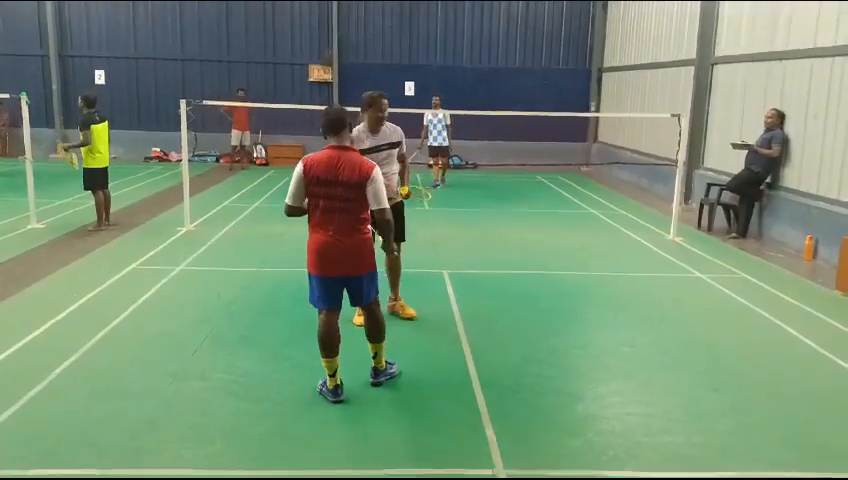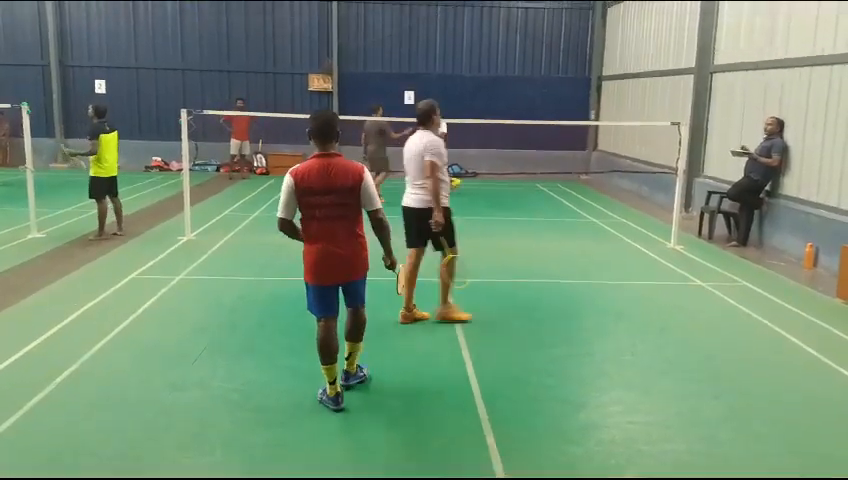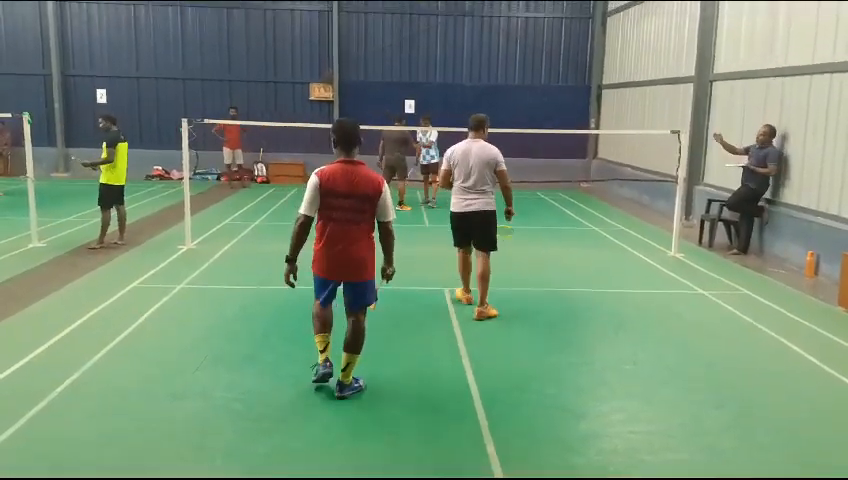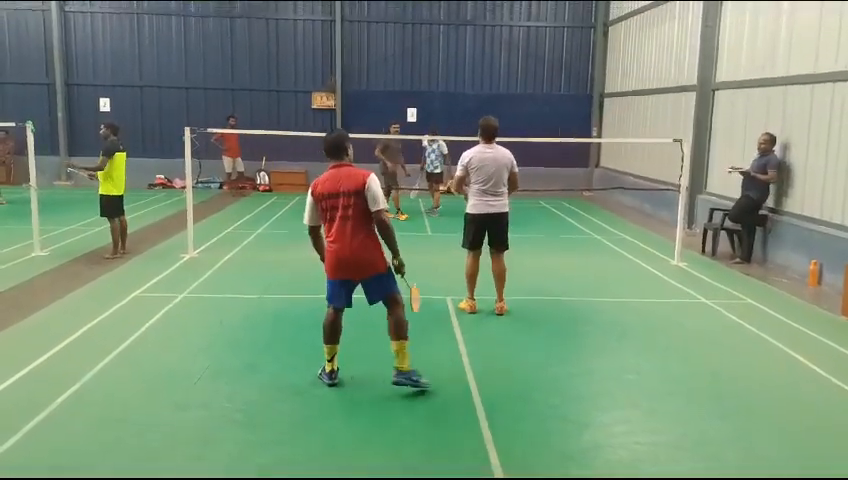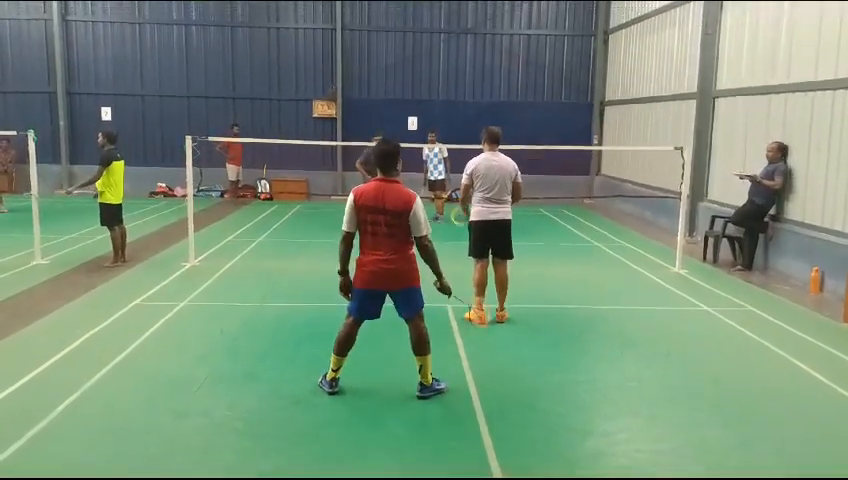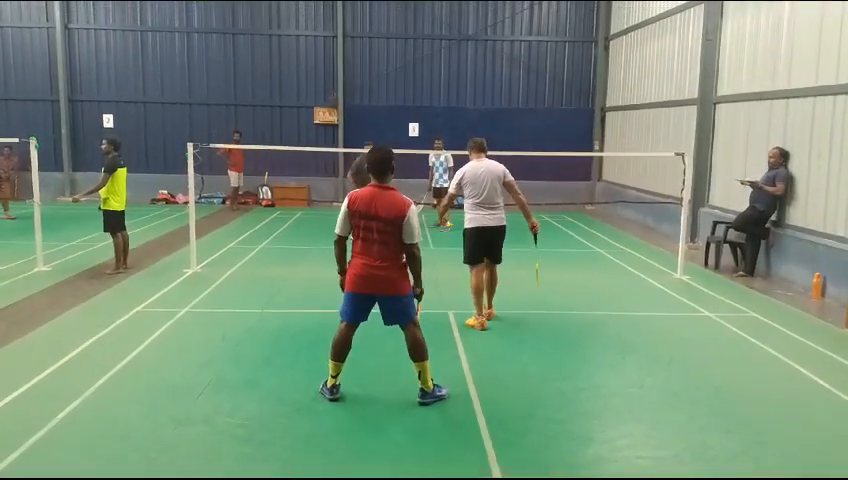
dt=0.7s
person 1, frame 1
left shoulder: (307, 164)
right shoulder: (368, 168)
left elbow: (291, 210)
right elbow: (383, 217)
right wrist: (389, 243)
left hip: (322, 252)
right hip: (358, 252)
left knee: (327, 313)
right knee: (371, 307)
left ankle: (333, 383)
right ankle: (379, 368)
person 1, frame 2
left shoulder: (296, 175)
right shoulder: (358, 172)
left elbow: (283, 224)
right elbow: (378, 218)
right wrist: (388, 252)
left hip: (318, 260)
right hip: (354, 257)
left knee: (325, 321)
right knee: (357, 310)
left ankle: (333, 391)
right ankle: (350, 369)
person 1, frame 3
left shoulder: (320, 176)
right shoulder: (377, 182)
left elbow: (303, 222)
right elbow: (386, 228)
left wrist: (291, 260)
right wrist: (388, 262)
left hip: (326, 259)
right hip: (361, 261)
left knee: (322, 304)
right knee: (356, 316)
left ankle: (324, 361)
right ankle: (345, 380)
person 1, frame 4
left shoulder: (316, 186)
right shoulder: (365, 178)
left elbow: (313, 230)
right elbow: (381, 220)
left wrist: (325, 258)
right wrist: (396, 255)
left hip: (336, 260)
right hip: (369, 258)
left knee: (334, 311)
right knee: (395, 305)
left ankle: (330, 369)
right ankle: (403, 369)
person 1, frame 5
left shoulder: (358, 194)
right shoulder: (410, 198)
left elbow: (347, 238)
right elbow: (424, 243)
left wrist: (343, 273)
right wrist: (439, 277)
left hip: (368, 272)
right hip: (403, 273)
left knee: (352, 322)
right knee: (416, 322)
left ankle: (331, 378)
right ankle: (426, 382)
person 1, frame 6
left shoulder: (352, 199)
right shoulder: (404, 205)
left elbow: (339, 241)
right elbow: (412, 251)
left wrist: (342, 272)
right wrist: (418, 283)
left hip: (359, 277)
right hip: (393, 280)
left knee: (346, 327)
right knee: (412, 328)
left ankle: (332, 384)
right ankle: (427, 388)
person 2, frame 1
left shoulder: (396, 132)
right shoulder: (354, 138)
left elbow: (403, 161)
left wrist: (404, 185)
left hip: (393, 203)
left knee: (394, 251)
left ankle: (395, 301)
person 2, frame 2
left shoulder: (411, 141)
right shoulder: (433, 141)
right elbow: (432, 178)
left wrist: (445, 181)
right wrist: (437, 211)
left hip: (410, 204)
right hip: (429, 207)
left knee: (414, 255)
right knee: (449, 255)
left ankle: (408, 309)
right ankle: (445, 307)
person 2, frame 3
left shoulder: (453, 150)
right shoulder: (493, 151)
left elbow: (443, 182)
right elbow: (505, 184)
right wrist: (509, 205)
left hip: (459, 209)
right hip: (485, 210)
left knee: (463, 251)
right knee: (484, 256)
left ankle: (465, 292)
right ankle: (482, 306)
person 2, frame 4
left shoulder: (469, 155)
right shoulder: (507, 155)
left elbow: (456, 186)
right elbow: (514, 185)
left hip: (475, 211)
right hip: (500, 212)
left knee: (473, 255)
right knee: (498, 256)
left ankle: (470, 301)
right ankle: (500, 302)
person 2, frame 5
left shoulder: (474, 163)
right shoulder: (511, 164)
left elbow: (464, 195)
right elbow: (517, 196)
left wrist: (467, 212)
left hip: (480, 219)
right hip: (503, 219)
left knee: (481, 264)
right knee: (501, 265)
left ankle: (479, 311)
right ankle: (501, 310)
person 2, frame 6
left shoulder: (463, 172)
right shoulder: (499, 168)
left elbow: (447, 201)
right elbow: (517, 195)
left wrist: (440, 217)
right wrist: (530, 219)
left hip: (474, 225)
right hip: (498, 224)
left knee: (476, 270)
right knee: (491, 266)
left ankle: (479, 317)
right ankle: (489, 308)
person 3, frame 1
left shoulder: (85, 120)
right shoulder: (102, 117)
left elbow: (86, 141)
left wrist: (70, 146)
left hip: (92, 162)
right hip: (104, 160)
left knee: (97, 191)
right knee: (105, 190)
left ankle: (100, 223)
right ankle: (107, 219)
person 3, frame 2
left shoulder: (94, 129)
right shoulder: (112, 127)
left elbow: (94, 151)
left wrist: (76, 153)
left hip: (99, 171)
right hip: (112, 169)
left knee: (101, 200)
right knee: (114, 198)
left ankle: (101, 233)
right ankle: (120, 228)
person 3, frame 3
left shoulder: (110, 137)
right shoulder: (121, 136)
left elbow: (110, 158)
left wrist: (91, 163)
right wrist: (99, 165)
left hip: (109, 179)
right hip: (119, 178)
left knee: (105, 208)
right knee: (120, 206)
left ankle: (101, 240)
right ankle: (121, 237)
person 3, frame 4
left shoulder: (108, 146)
right shoulder: (120, 146)
left elbow: (101, 166)
left wrist: (80, 167)
right wrist: (97, 175)
left hip: (109, 189)
right hip: (118, 188)
left knee: (113, 219)
right knee: (120, 217)
left ankle: (115, 251)
right ankle: (123, 247)
person 3, frame 5
left shoulder: (106, 155)
right shoulder: (117, 154)
left elbow: (96, 178)
left wrist: (75, 188)
right wrist: (100, 190)
left hip: (108, 197)
right hip: (116, 196)
left knee: (113, 227)
right knee: (119, 225)
left ankle: (116, 259)
right ankle: (122, 256)
person 3, frame 6
left shoulder: (111, 162)
right shoulder: (120, 161)
left elbow: (102, 184)
left wrist: (82, 195)
right wrist: (103, 200)
left hip: (111, 204)
right hip: (119, 203)
left knee: (115, 234)
right knee: (122, 231)
left ankle: (118, 266)
right ankle: (124, 262)
person 4, frame 1
left shoulder: (778, 134)
right shoulder: (767, 132)
left elbow: (775, 153)
left wrist: (756, 149)
right wrist: (750, 146)
left hip: (758, 171)
right hip: (753, 169)
left knee: (732, 185)
right knee: (746, 201)
left ankle: (757, 194)
right ankle: (740, 232)
person 4, frame 2
left shoulder: (778, 143)
right shoulder: (766, 141)
left elbow: (775, 162)
left wrist: (756, 157)
right wrist: (749, 153)
left hip: (757, 178)
right hip: (752, 177)
left knee: (732, 193)
right knee: (746, 208)
left ankle: (758, 202)
right ankle: (741, 240)
person 4, frame 3
left shoulder: (772, 152)
right shoulder: (754, 147)
left elbow: (772, 171)
right elbow: (735, 150)
left wrist: (753, 168)
right wrist: (721, 141)
left hip: (756, 187)
right hip: (748, 185)
left knee: (731, 203)
right knee: (745, 216)
left ankle: (759, 210)
right ankle: (741, 248)
person 4, frame 4
left shoulder: (772, 159)
right shoulder: (759, 157)
left elbow: (772, 178)
left wrist: (753, 174)
right wrist: (741, 170)
left hip: (755, 196)
right hip: (748, 194)
left knee: (733, 215)
right knee: (747, 226)
left ankle: (763, 220)
right ankle: (744, 257)
person 4, frame 5
left shoulder: (780, 167)
right shoulder: (770, 165)
left elbow: (778, 185)
left wrist: (759, 179)
right wrist: (751, 178)
left hip: (761, 202)
right hip: (755, 201)
left knee: (736, 218)
right knee: (750, 233)
left ankle: (764, 227)
right ankle: (746, 264)
person 4, frame 6
left shoulder: (781, 172)
right shoulder: (771, 171)
left elbow: (779, 191)
left wrist: (760, 185)
right wrist: (752, 184)
left hip: (762, 209)
right hip: (757, 207)
left knee: (737, 224)
right knee: (752, 239)
left ankle: (765, 233)
right ankle: (748, 270)
